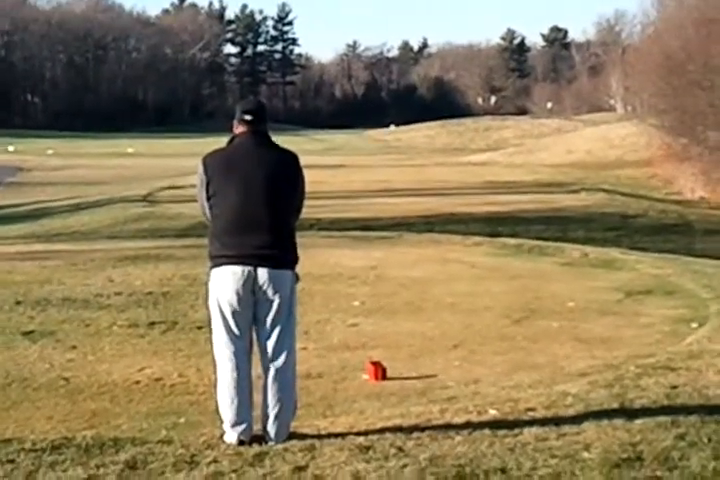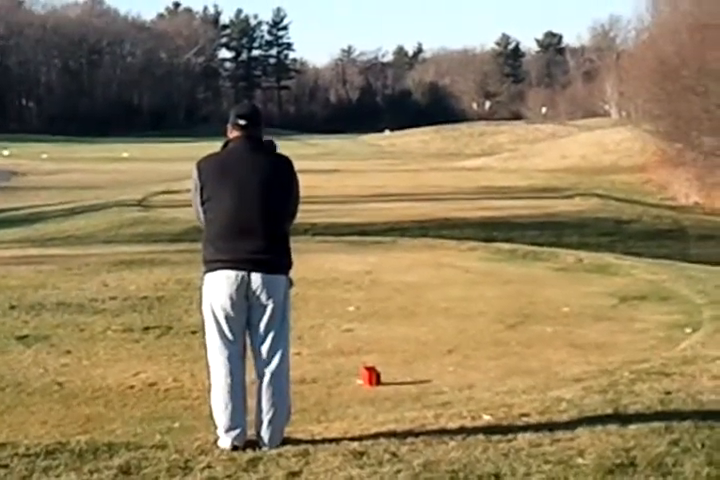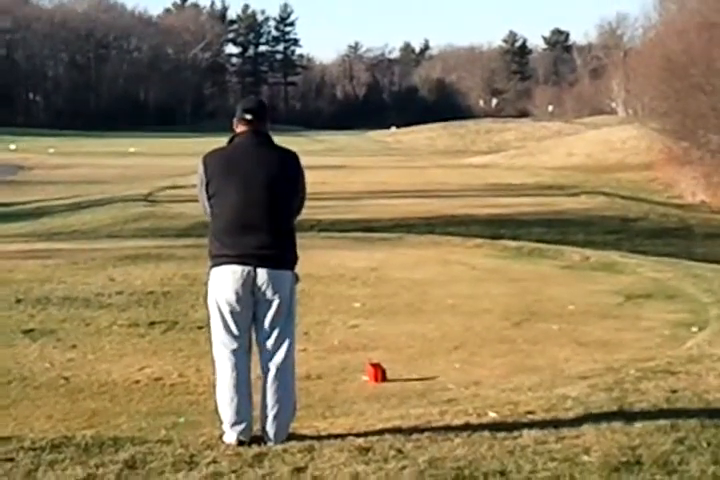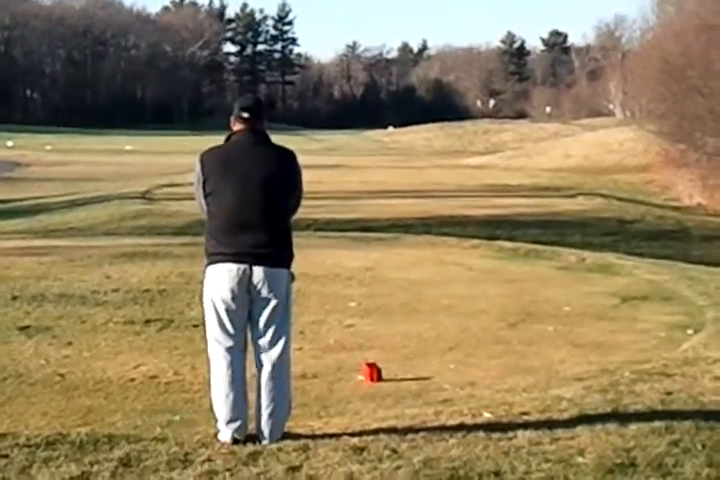
dt=0.3s
person 1, frame 1
left shoulder: (212, 163)
right shoulder: (287, 161)
left elbow: (208, 212)
left hip: (228, 267)
right hip: (277, 267)
left knee: (231, 352)
right knee: (279, 353)
left ankle: (237, 430)
right ankle: (277, 430)
person 1, frame 2
left shoulder: (206, 167)
right shoulder: (281, 166)
left elbow: (202, 216)
left hip: (222, 272)
right hip: (270, 272)
left knee: (225, 357)
right knee: (272, 357)
left ankle: (231, 435)
right ankle: (270, 435)
person 1, frame 3
left shoulder: (213, 162)
right shoulder: (287, 161)
left elbow: (209, 210)
left hip: (228, 267)
right hip: (276, 267)
left knee: (230, 351)
right knee: (277, 352)
left ankle: (236, 431)
right ankle: (276, 431)
person 1, frame 4
left shoulder: (210, 160)
right shoulder: (285, 159)
left elbow: (205, 207)
left hip: (224, 265)
right hip: (272, 266)
left knee: (225, 350)
right knee: (272, 351)
left ankle: (231, 429)
right ankle: (270, 429)
